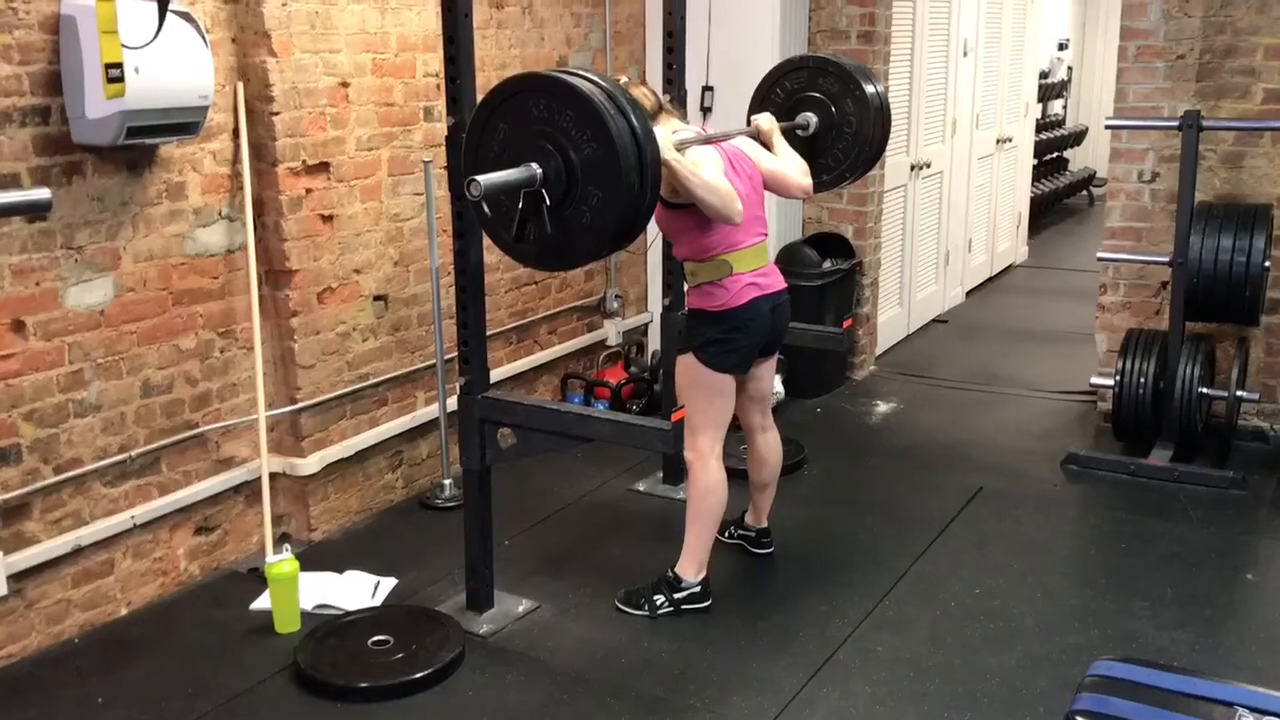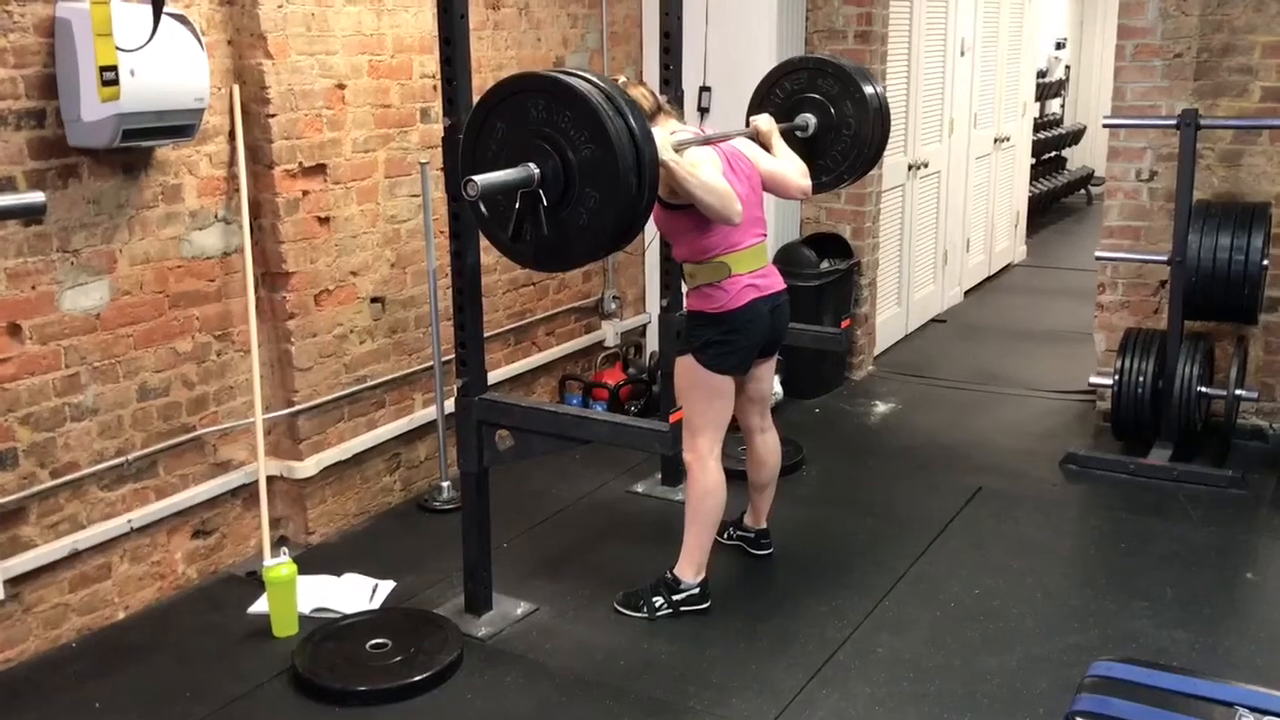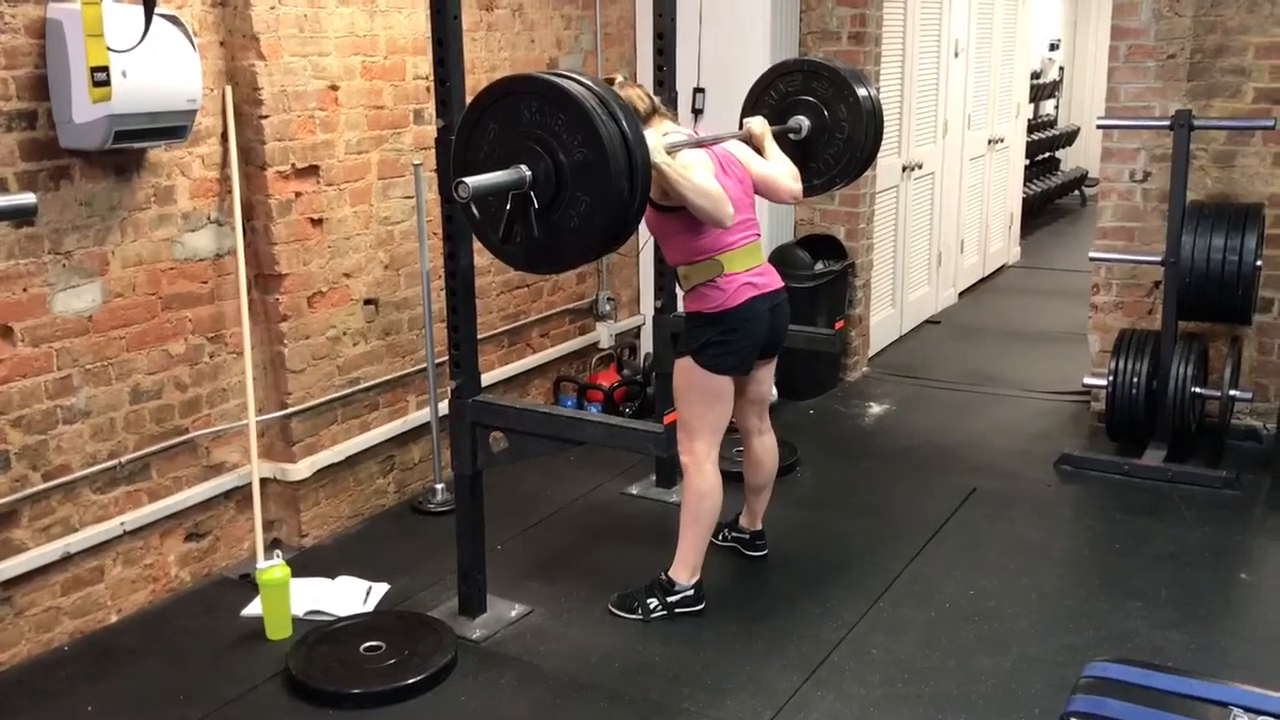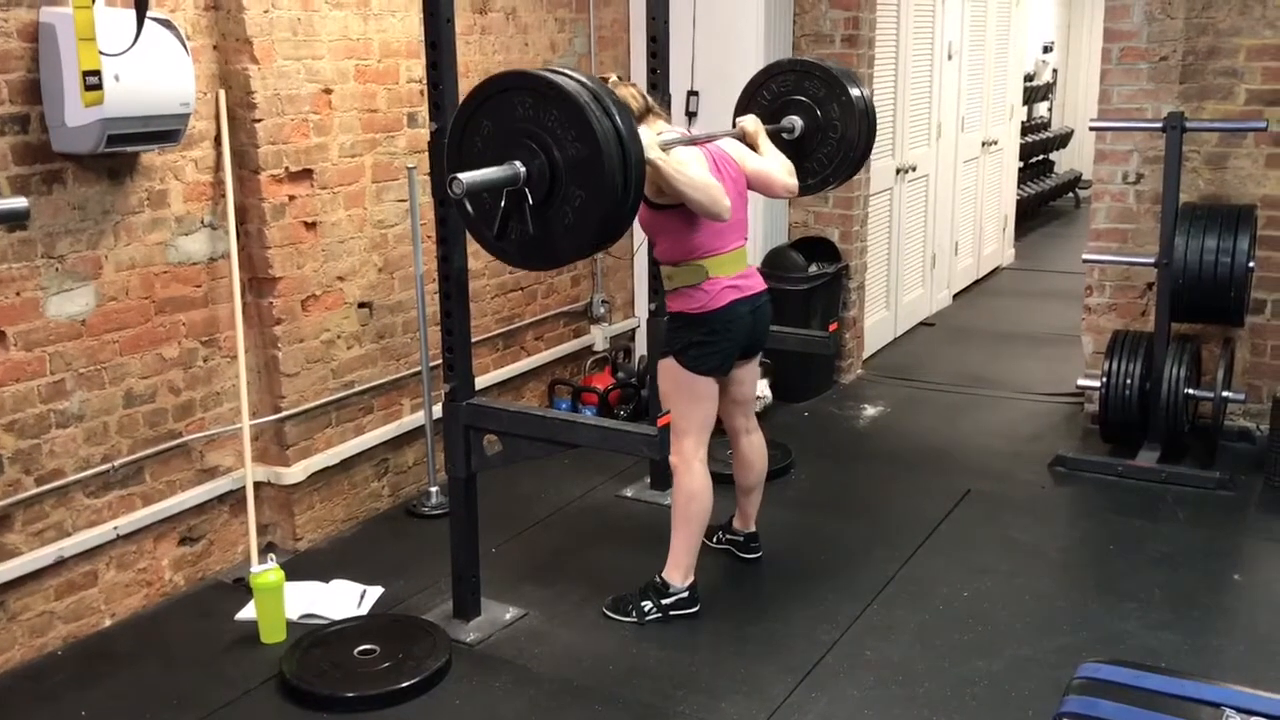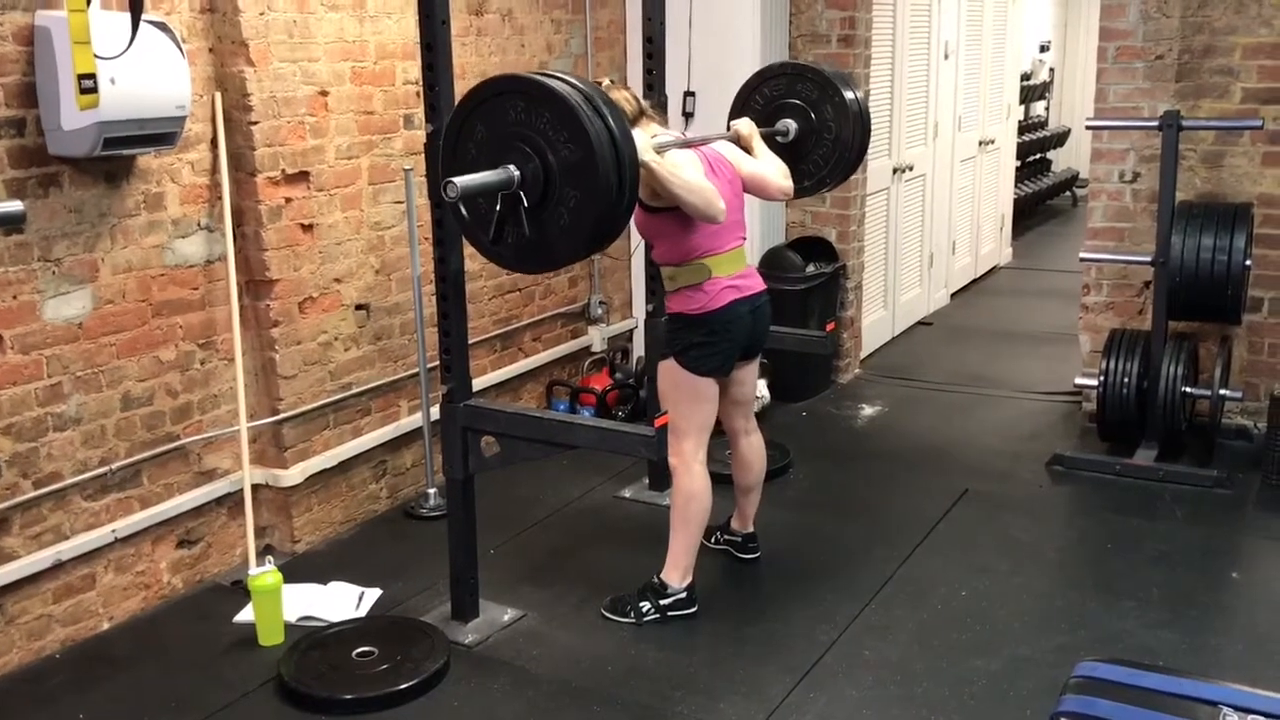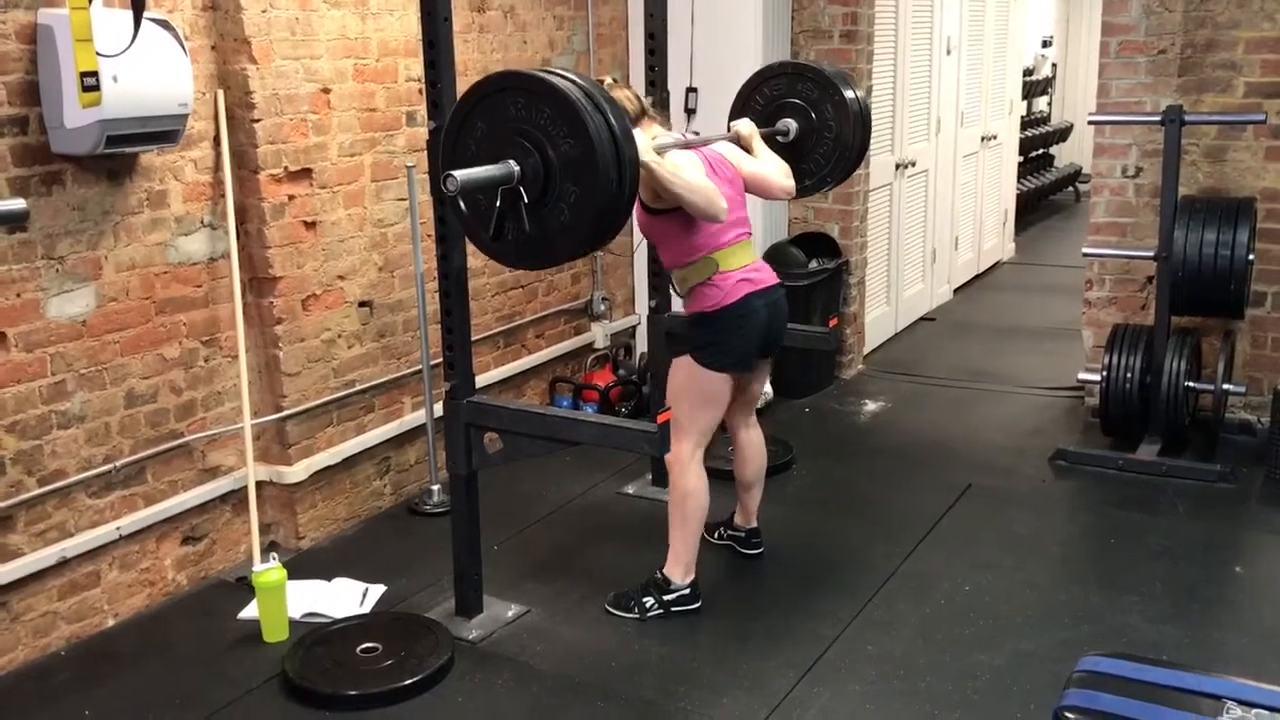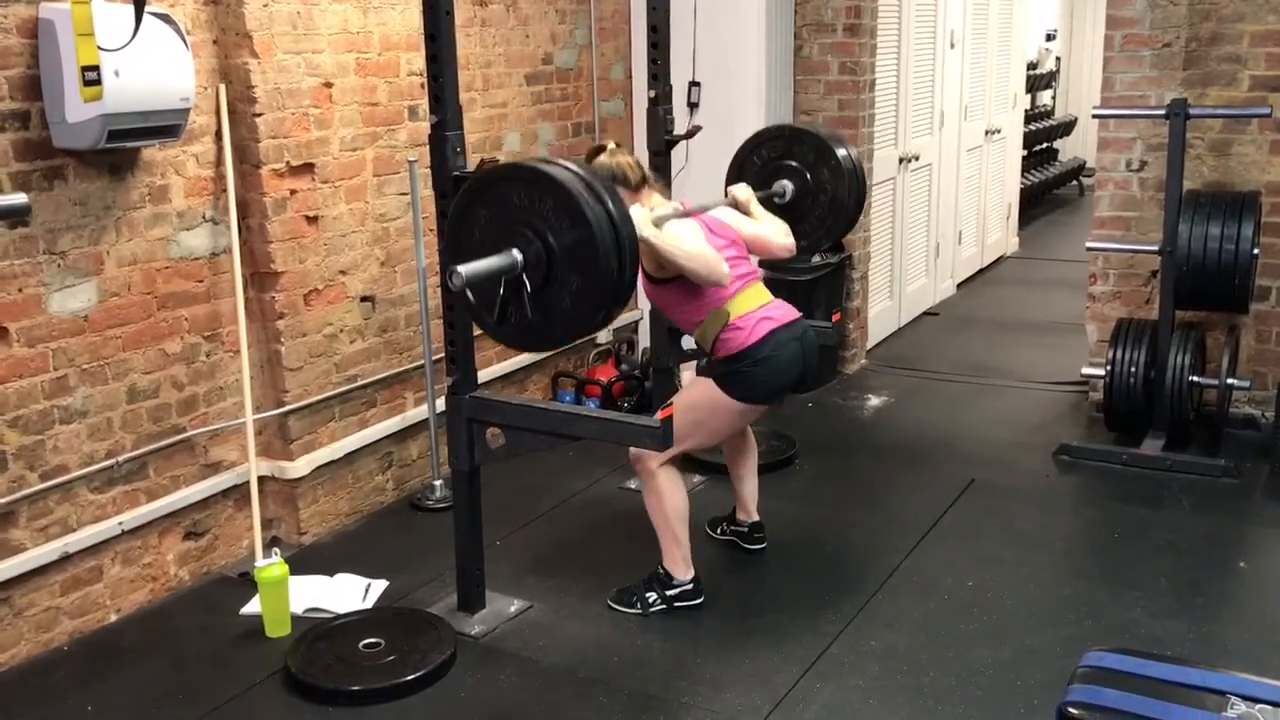
dt=0.4s
person 1, frame 1
left shoulder: (681, 158)
right shoulder: (735, 142)
left elbow: (730, 208)
right elbow: (801, 182)
left wrist: (667, 157)
right wrist: (774, 133)
left hip: (724, 312)
right hip: (771, 298)
left knee: (702, 448)
right knee: (758, 421)
left ankle: (688, 581)
right ankle: (756, 526)
person 1, frame 2
left shoulder: (679, 159)
right shoulder: (734, 142)
left elbow: (728, 209)
right elbow: (800, 184)
left wrist: (666, 159)
right wrist: (772, 135)
left hip: (723, 313)
right hip: (770, 299)
left knee: (701, 449)
right knee: (757, 421)
left ankle: (687, 583)
right ankle: (755, 527)
person 1, frame 3
left shoulder: (673, 160)
right shoulder: (725, 146)
left elbow: (721, 212)
right elbow: (792, 189)
left wrist: (657, 161)
right wrist: (765, 140)
left hip: (723, 314)
right hip: (770, 299)
left knee: (698, 453)
right knee: (755, 424)
left ankle: (682, 585)
right ankle: (751, 528)
person 1, frame 4
left shoulder: (663, 164)
right shoulder: (720, 144)
left elbow: (717, 205)
right elbow: (787, 183)
left wrist: (653, 157)
right wrist: (758, 136)
left hip: (704, 316)
right hip: (751, 302)
left knee: (687, 452)
right knee: (743, 424)
left ankle: (676, 587)
right ankle: (744, 530)
person 1, frame 5
left shoulder: (659, 165)
right shoulder: (715, 147)
left elbow: (712, 207)
right elbow: (782, 185)
left wrist: (647, 160)
right wrist: (753, 139)
left hip: (704, 316)
right hip: (751, 301)
left knee: (686, 453)
right knee: (741, 425)
left ankle: (674, 587)
right ankle: (742, 531)
person 1, frame 6
left shoulder: (661, 164)
right shoulder: (717, 148)
left elbow: (714, 206)
right elbow: (785, 185)
left wrist: (648, 160)
right wrist: (753, 139)
left hip: (723, 312)
right hip: (767, 298)
left knee: (683, 451)
right knee: (742, 420)
left ankle: (678, 583)
right ankle: (745, 526)
person 1, frame 7
left shoulder: (662, 232)
right shoulder: (711, 213)
left elbow: (717, 273)
right elbow: (785, 244)
left wrist: (647, 235)
right wrist: (750, 203)
left hip: (757, 357)
right hip: (794, 338)
left knee: (650, 452)
right knee: (728, 414)
left ankle: (678, 581)
right ankle: (747, 521)
